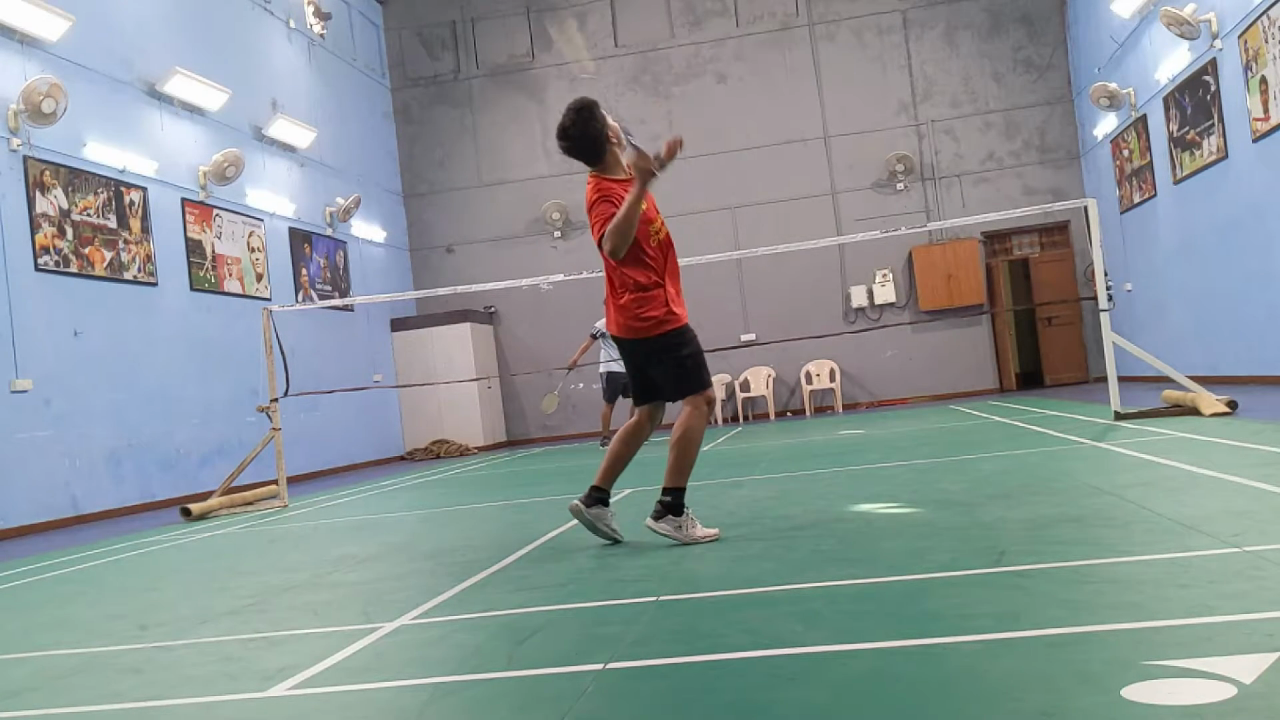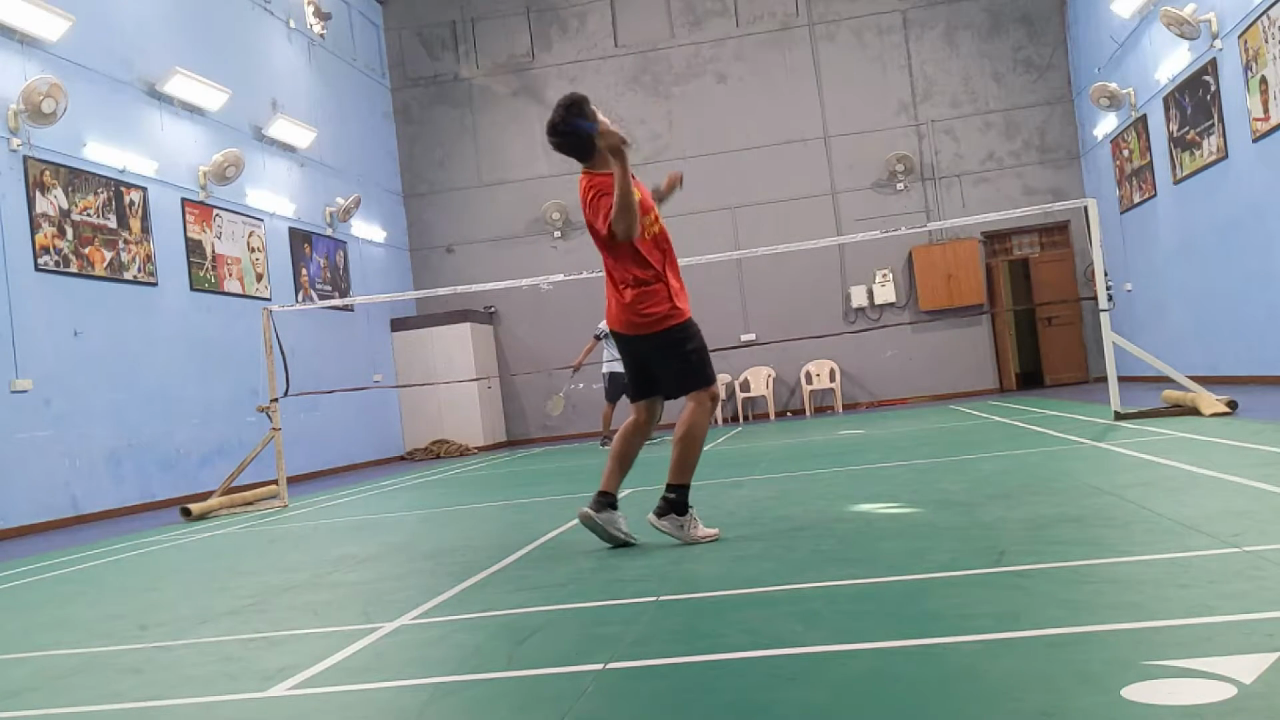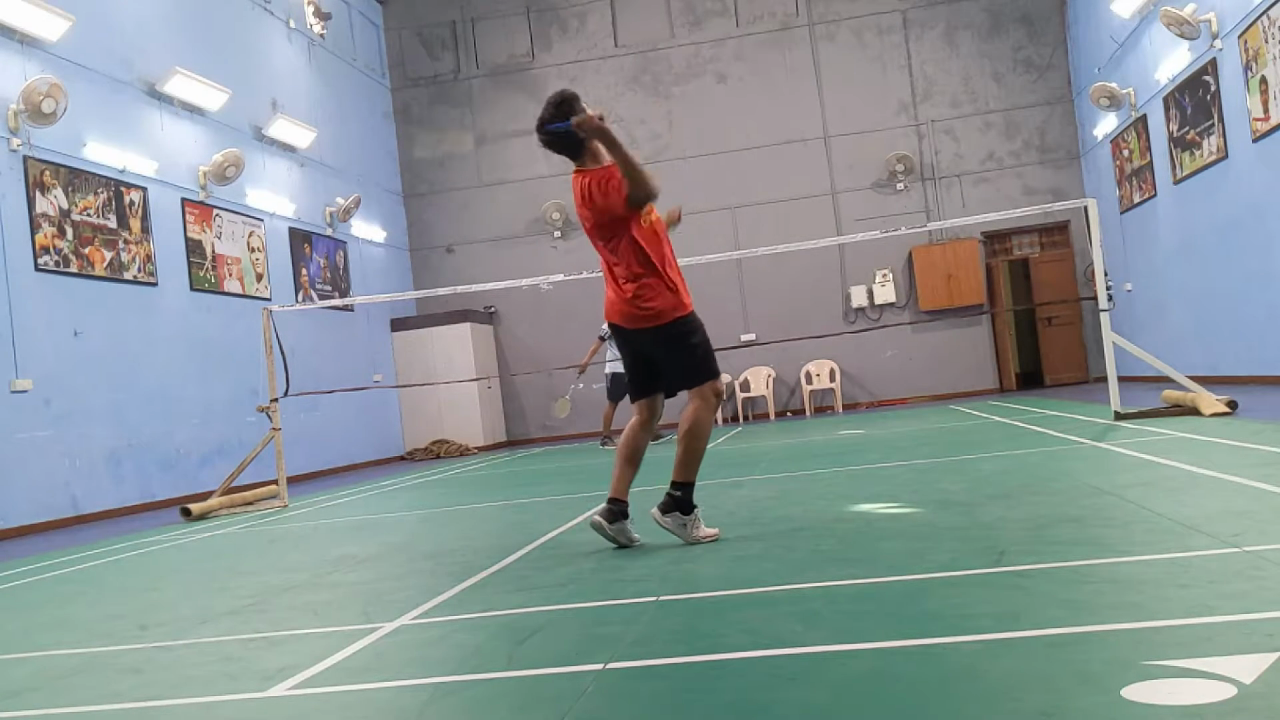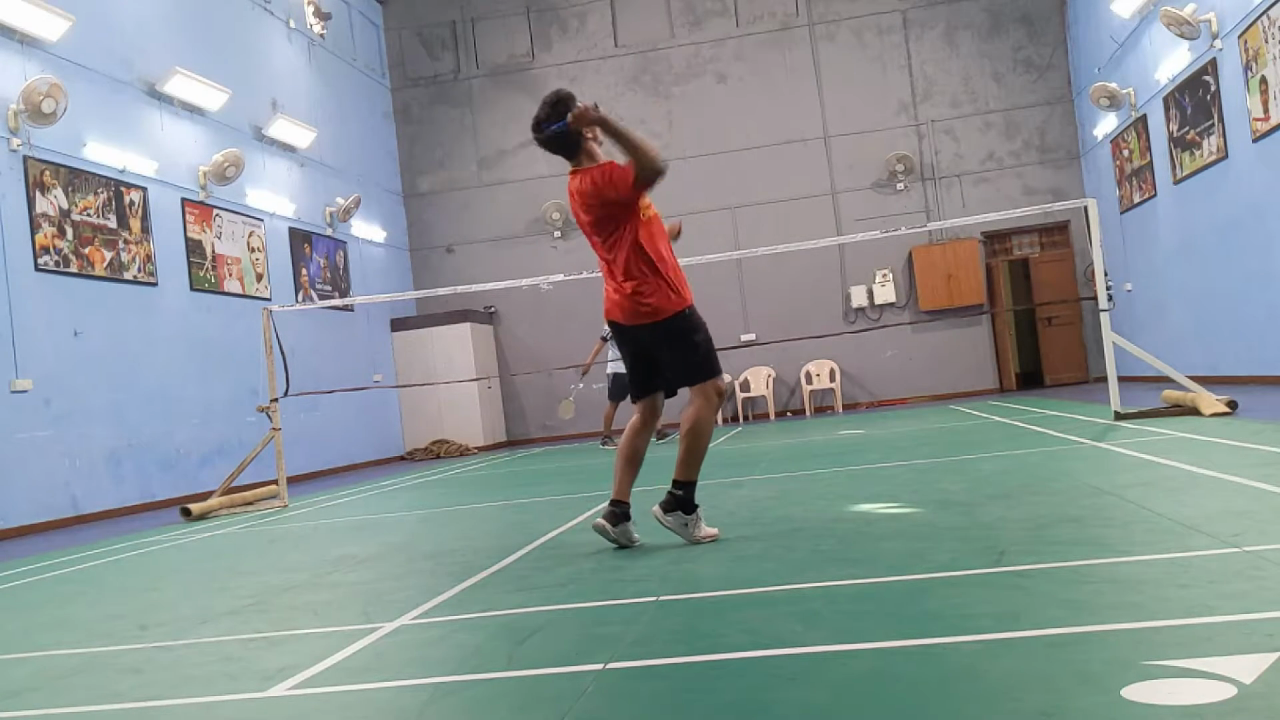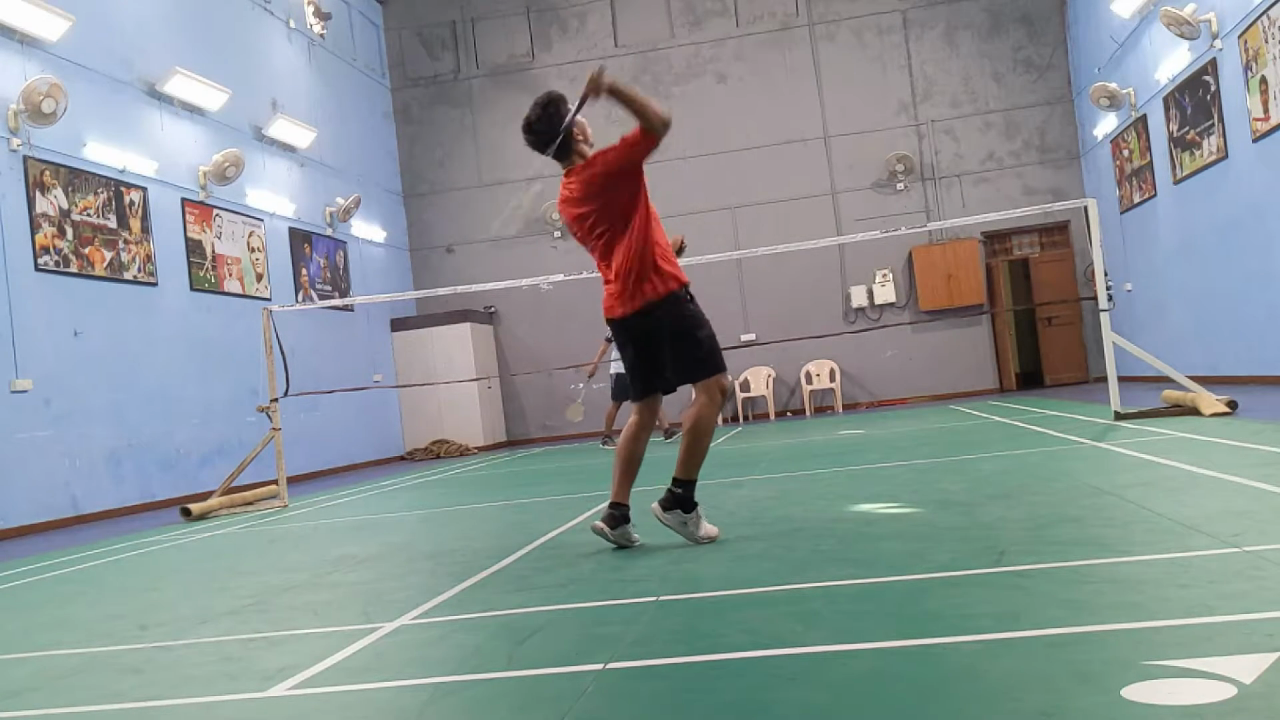
dt=0.1s
person 1, frame 1
left shoulder: (612, 180)
right shoulder: (605, 194)
right elbow: (614, 247)
left wrist: (656, 163)
right wrist: (638, 188)
left hip: (632, 318)
right hip: (655, 315)
left knee: (647, 414)
right knee: (699, 400)
left ankle: (595, 497)
right ankle: (670, 509)
person 1, frame 2
left shoulder: (604, 176)
right shoulder: (600, 188)
right elbow: (626, 231)
left wrist: (657, 194)
right wrist: (621, 160)
left hip: (632, 314)
right hip: (657, 310)
left knee: (645, 412)
right knee: (703, 395)
left ankle: (604, 502)
right ankle: (673, 507)
person 1, frame 3
left shoulder: (588, 182)
right shoulder: (599, 181)
right elbow: (644, 193)
left wrist: (659, 223)
right wrist: (609, 136)
left hip: (627, 310)
right hip: (660, 304)
left knee: (646, 410)
right knee: (706, 391)
left ankle: (615, 509)
right ankle: (678, 503)
person 1, frame 4
left shoulder: (582, 182)
right shoulder: (599, 177)
right elbow: (654, 167)
left wrist: (660, 235)
right wrist: (606, 122)
left hip: (627, 308)
right hip: (660, 301)
left knee: (646, 410)
right knee: (708, 390)
left ankle: (617, 512)
right ankle: (679, 502)
person 1, frame 5
left shoulder: (568, 194)
right shoulder: (604, 167)
right elbow: (660, 125)
left wrist: (660, 245)
right wrist: (614, 90)
left hip: (622, 304)
right hip: (658, 293)
left knee: (645, 410)
right knee: (712, 387)
left ankle: (617, 515)
right ankle: (679, 500)
